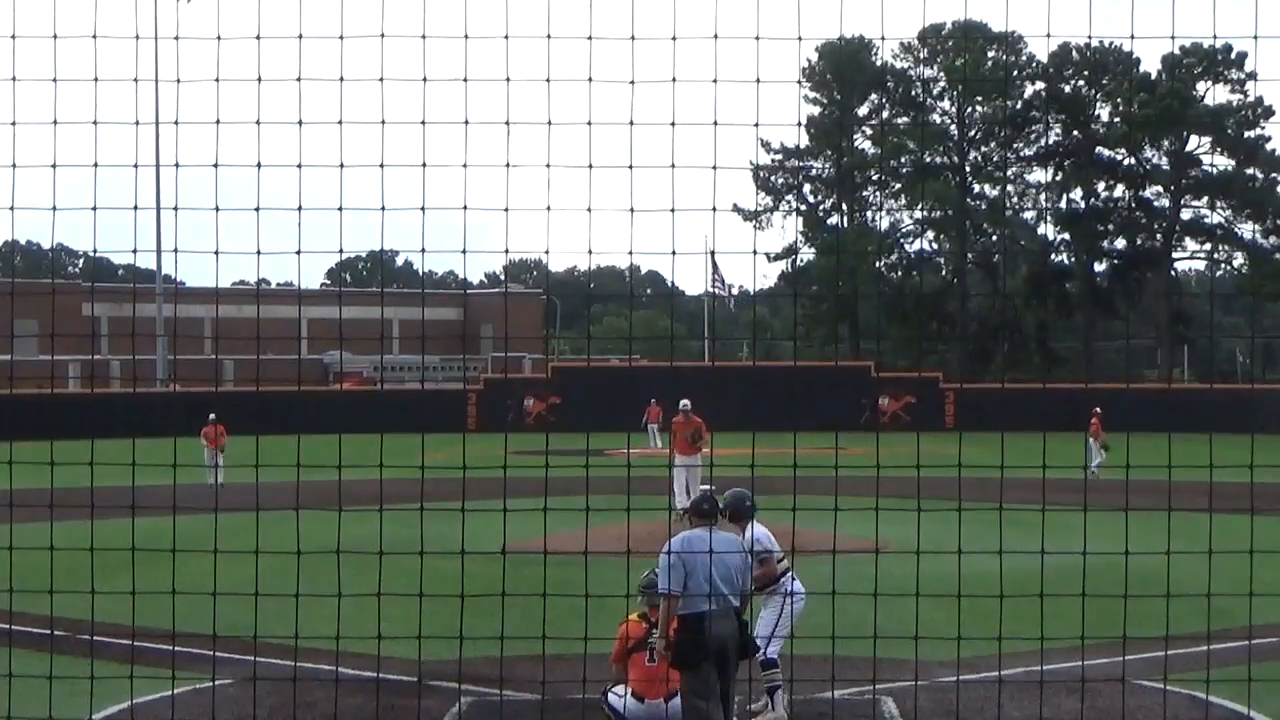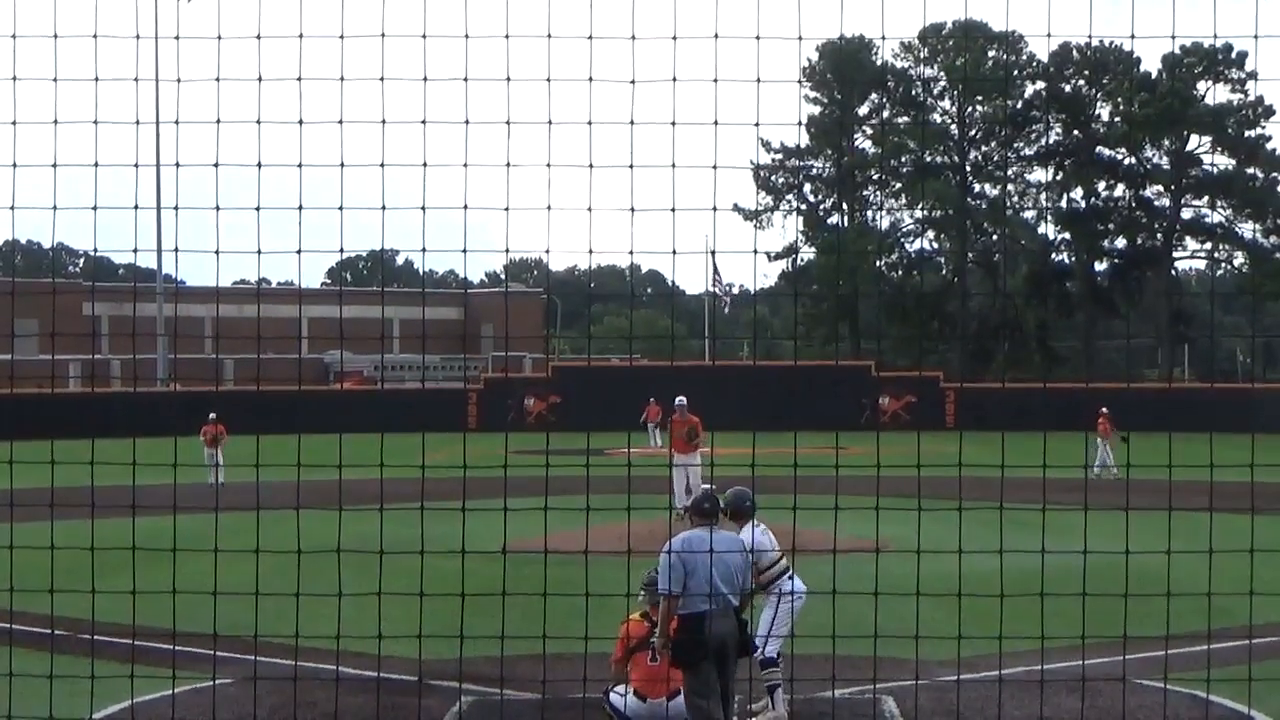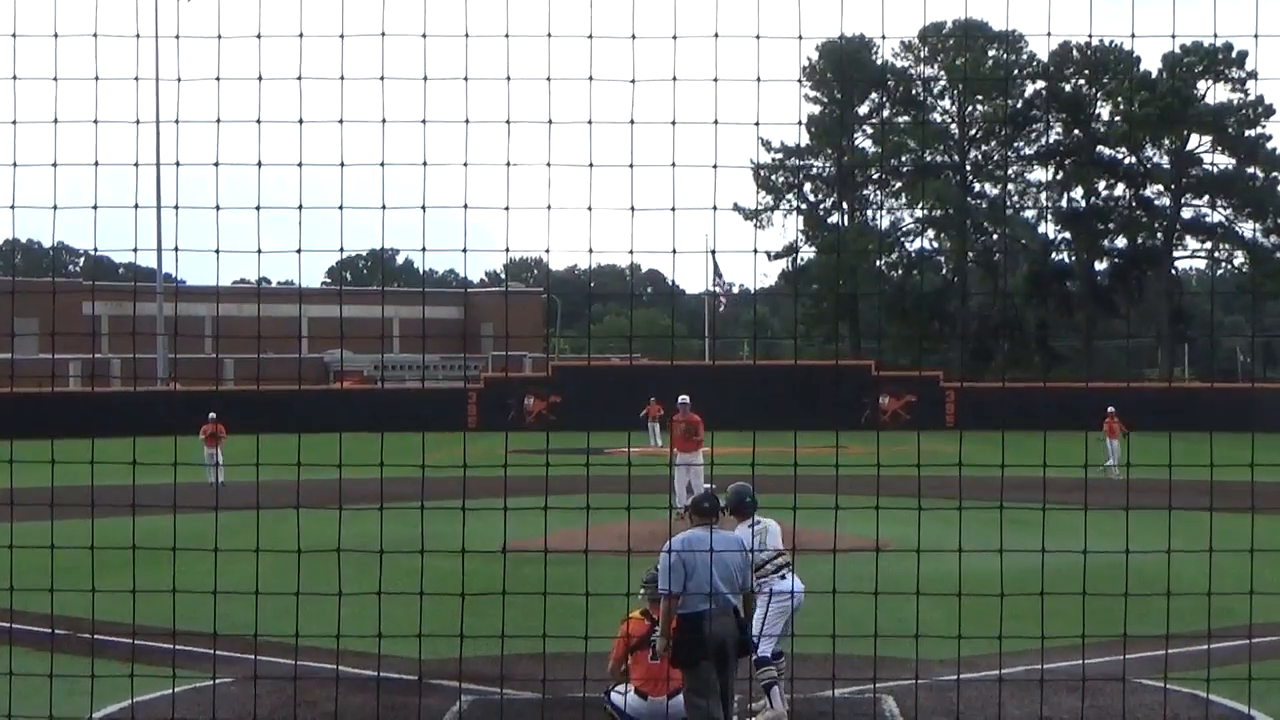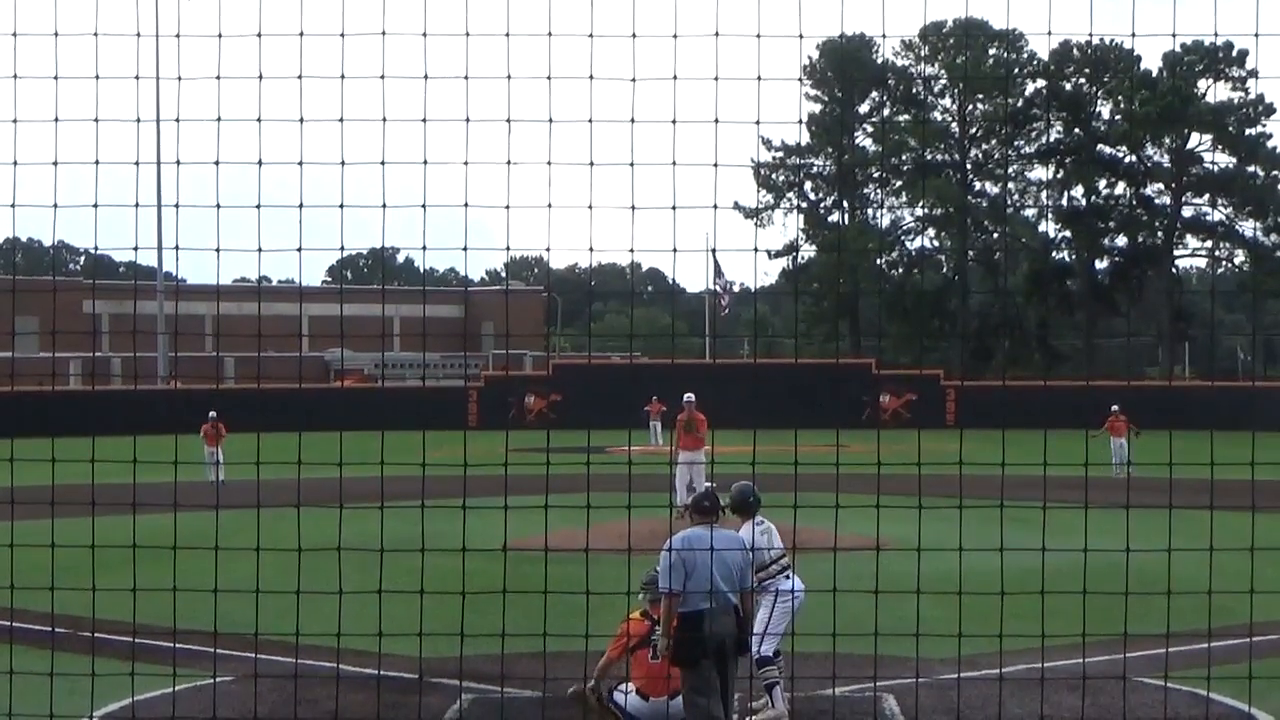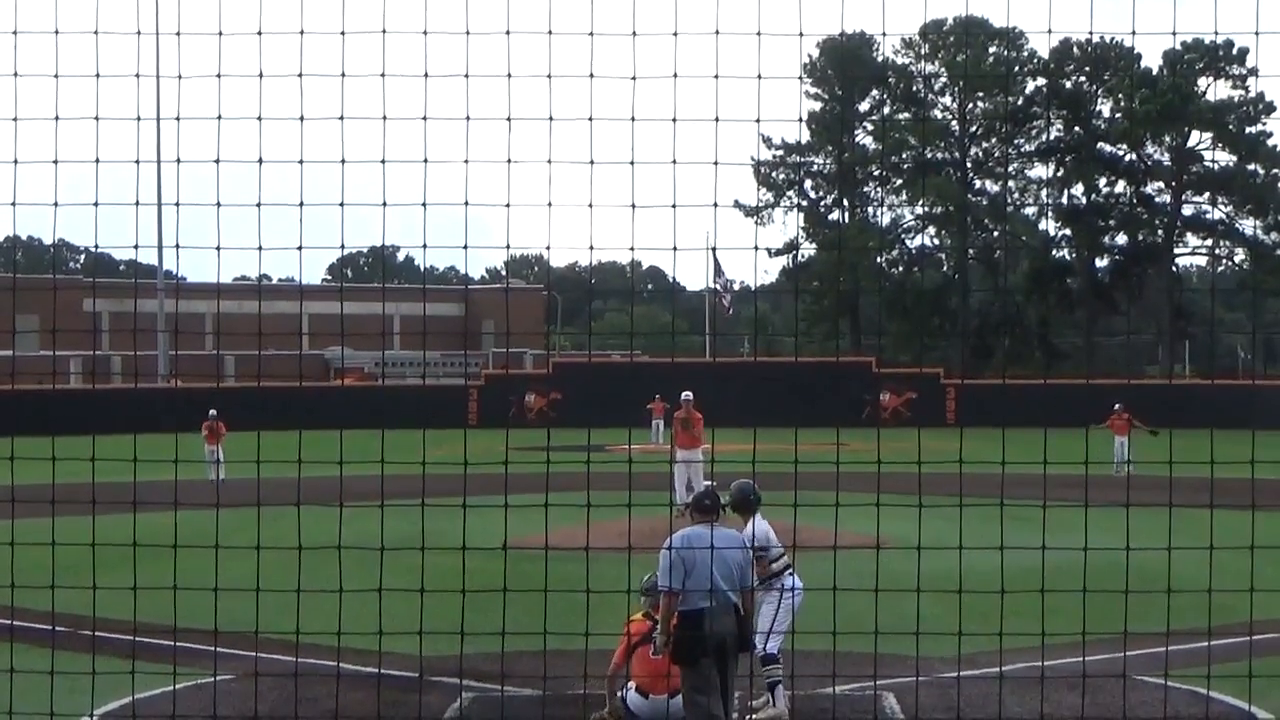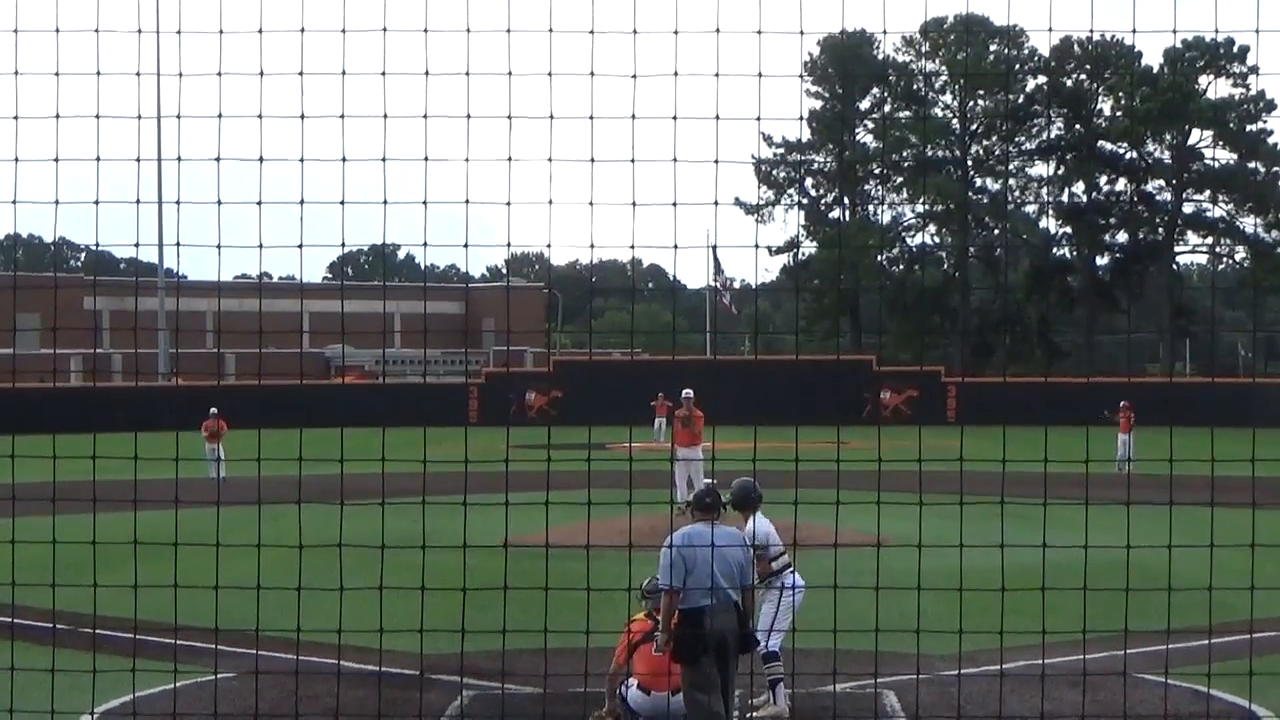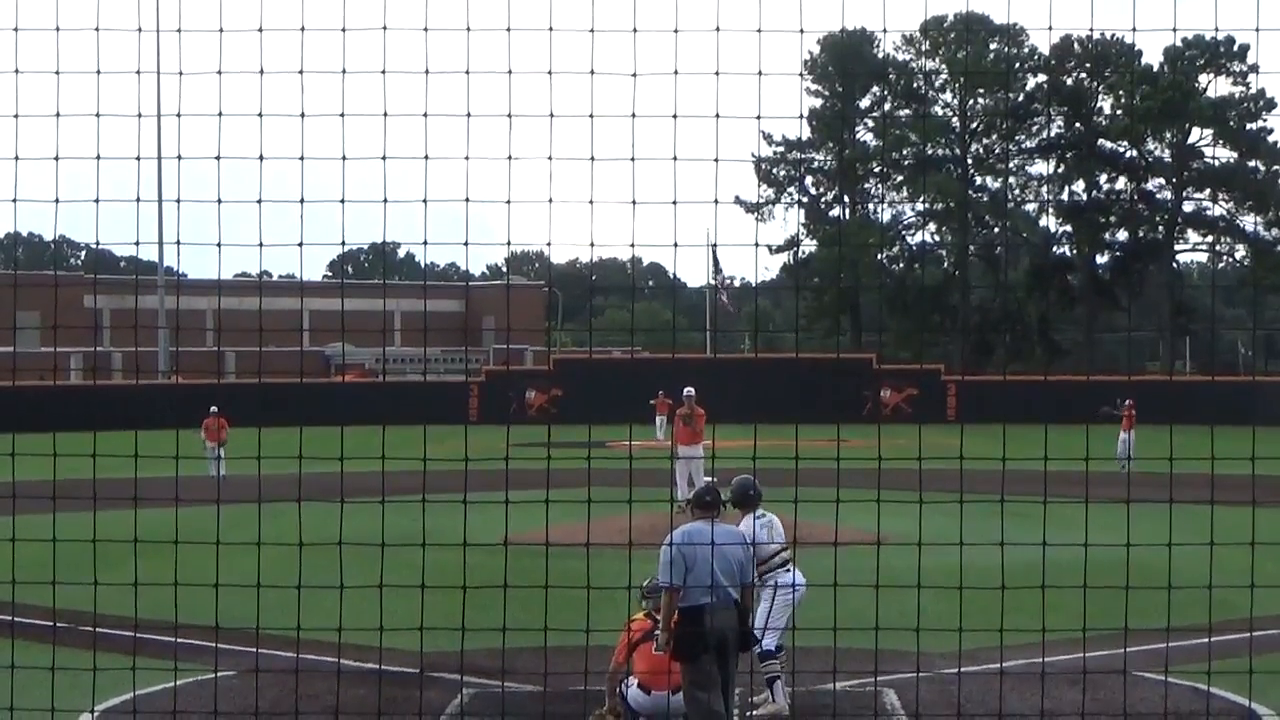
dt=0.3s
person 1, frame 1
left shoulder: (755, 534)
right shoulder: (750, 533)
left elbow: (770, 571)
left hip: (784, 595)
right hip: (776, 594)
left knee: (765, 651)
right knee: (763, 646)
right ankle: (774, 698)
person 1, frame 2
left shoulder: (744, 539)
right shoulder: (760, 529)
left elbow: (757, 580)
left hip: (781, 594)
right hip: (794, 589)
left knee: (763, 651)
right knee: (770, 645)
right ankle: (776, 698)
person 1, frame 3
left shoulder: (737, 538)
right shoulder: (771, 524)
right elbow: (784, 556)
left hip: (774, 593)
right hip: (793, 587)
left knee: (759, 650)
right knee: (772, 645)
right ankle: (776, 697)
person 1, frame 4
left shoulder: (744, 536)
right shoulder: (766, 525)
left hip: (777, 592)
right hip: (791, 587)
left knee: (759, 649)
right knee: (769, 644)
right ankle: (776, 697)
person 1, frame 5
left shoulder: (753, 530)
right shoulder: (757, 524)
left elbow: (762, 571)
left hip: (780, 590)
right hip: (775, 588)
left knee: (764, 647)
right knee: (766, 642)
right ankle: (776, 695)
person 1, frame 6
left shoulder: (753, 529)
right shoulder: (760, 522)
left elbow: (763, 569)
left hip: (782, 588)
right hip: (783, 585)
left knee: (766, 644)
right knee: (767, 640)
right ankle: (777, 693)
person 1, frame 7
left shoulder: (744, 529)
right shoulder: (770, 518)
left hip: (778, 586)
right hip: (793, 580)
left knee: (762, 643)
right knee: (772, 638)
left ankle: (778, 703)
right ankle: (778, 691)
person 2, frame 1
left shoulder: (678, 544)
right shoulder: (736, 543)
left elbow: (670, 596)
right elbow: (745, 594)
left wrist: (663, 636)
left hip: (696, 628)
right hip: (731, 625)
left knee: (700, 698)
right knee: (724, 695)
person 2, frame 2
left shoulder: (678, 544)
right shoulder: (737, 543)
left elbow: (670, 597)
right elbow: (746, 592)
left wrist: (662, 634)
left hip: (695, 627)
right hip: (730, 625)
left knee: (703, 697)
right knee: (724, 692)
person 2, frame 3
left shoulder: (678, 544)
right shoulder: (737, 542)
left elbow: (670, 597)
right elbow: (748, 592)
left wrist: (663, 635)
right wrist: (743, 625)
left hip: (695, 626)
right hip: (730, 624)
left knee: (702, 696)
right knee: (724, 692)
person 2, frame 4
left shoulder: (678, 542)
right shoulder: (737, 541)
left elbow: (671, 596)
right elbow: (747, 592)
left wrist: (665, 635)
right wrist: (745, 629)
left hip: (695, 625)
right hip: (730, 623)
left knee: (701, 695)
right knee: (724, 692)
person 2, frame 5
left shoulder: (678, 541)
right shoulder: (738, 540)
left elbow: (670, 594)
right elbow: (748, 591)
left wrist: (663, 632)
right wrist: (747, 627)
left hip: (695, 623)
right hip: (730, 622)
left knee: (701, 693)
right knee: (724, 690)
person 2, frame 6
left shoulder: (679, 539)
right shoulder: (738, 538)
left elbow: (671, 592)
right elbow: (748, 589)
left wrist: (664, 630)
right wrist: (745, 625)
left hip: (695, 622)
right hip: (731, 620)
left knee: (702, 692)
right knee: (724, 689)
person 2, frame 7
left shoulder: (679, 537)
right shoulder: (738, 536)
left elbow: (671, 590)
right elbow: (747, 587)
left wrist: (665, 629)
right wrist: (744, 623)
left hip: (696, 620)
right hip: (731, 618)
left knee: (702, 690)
right knee: (725, 688)
